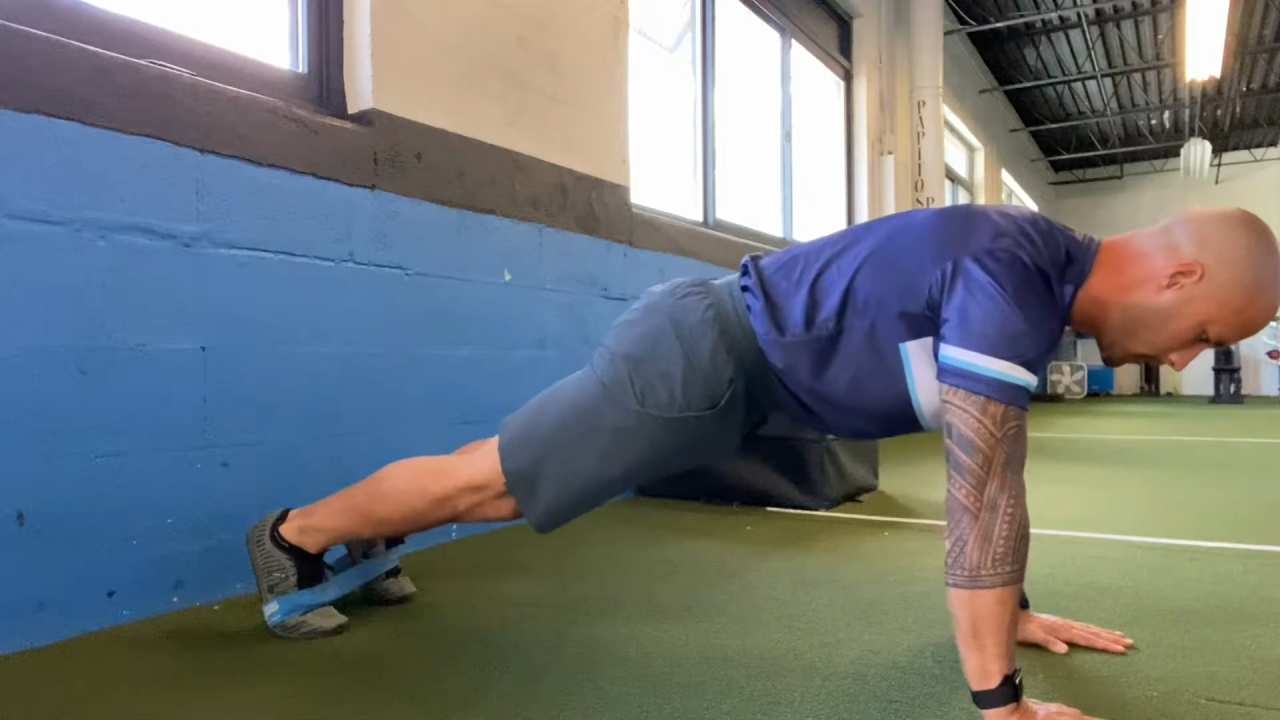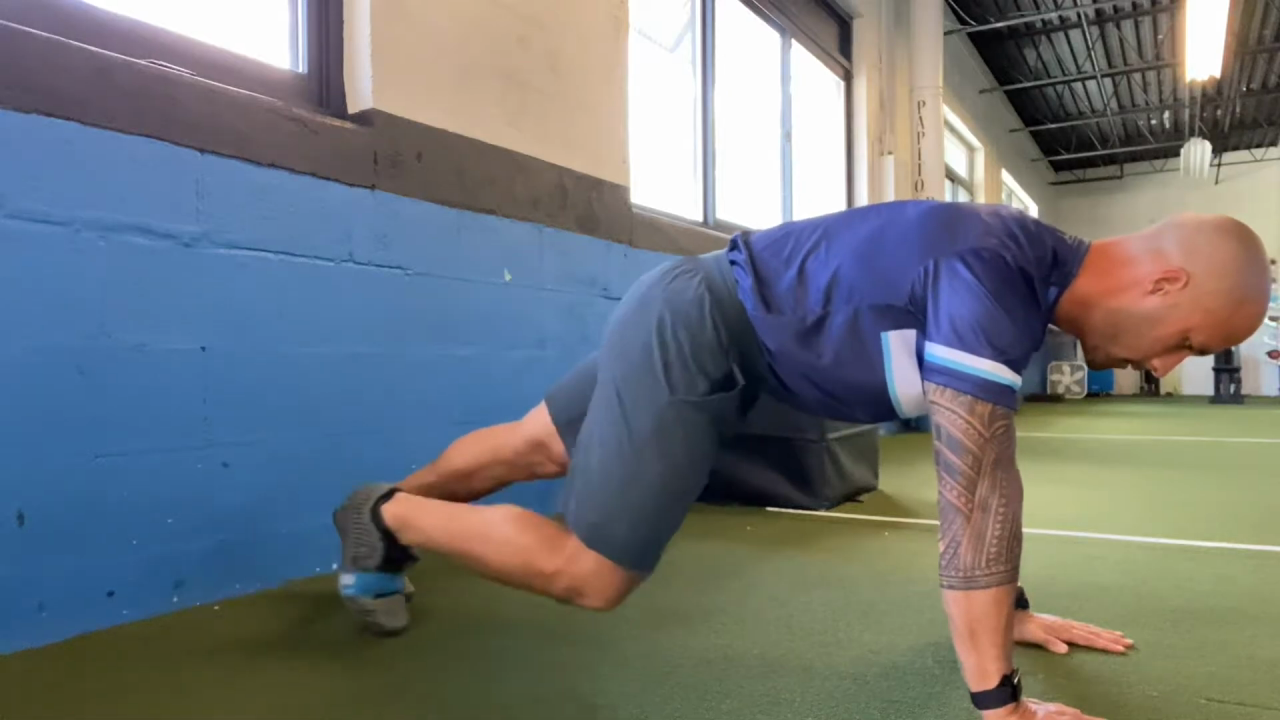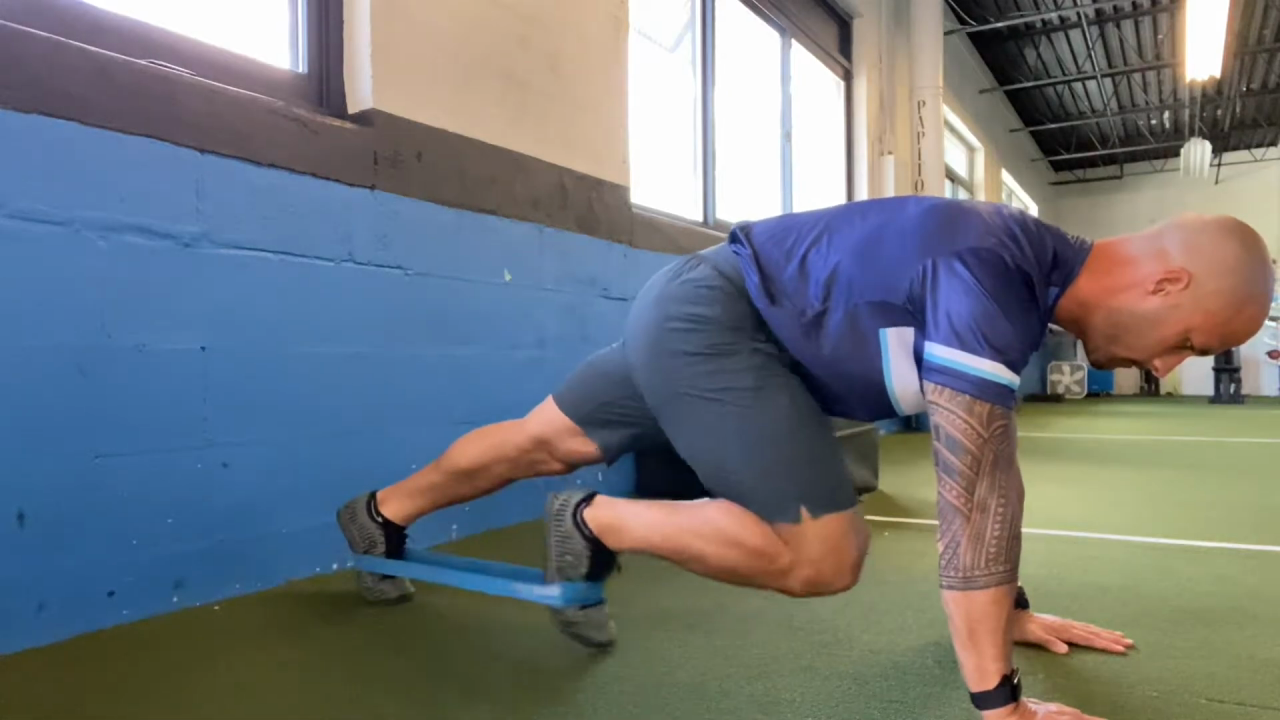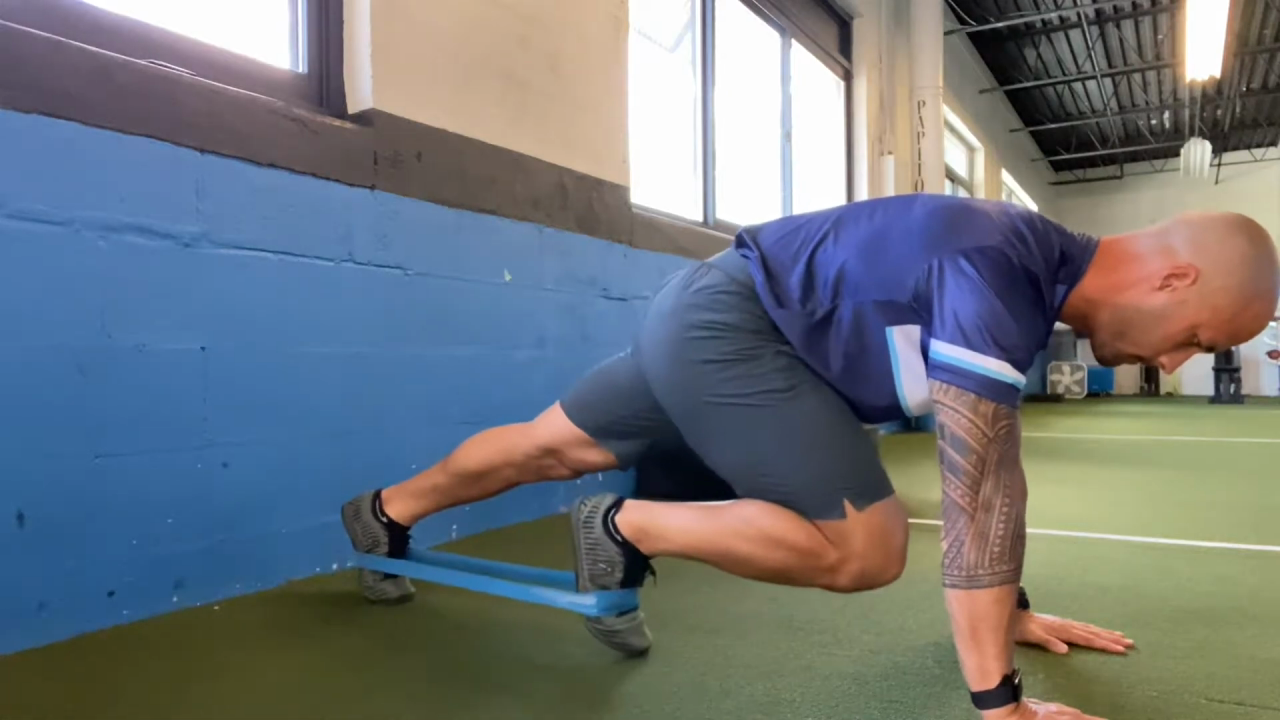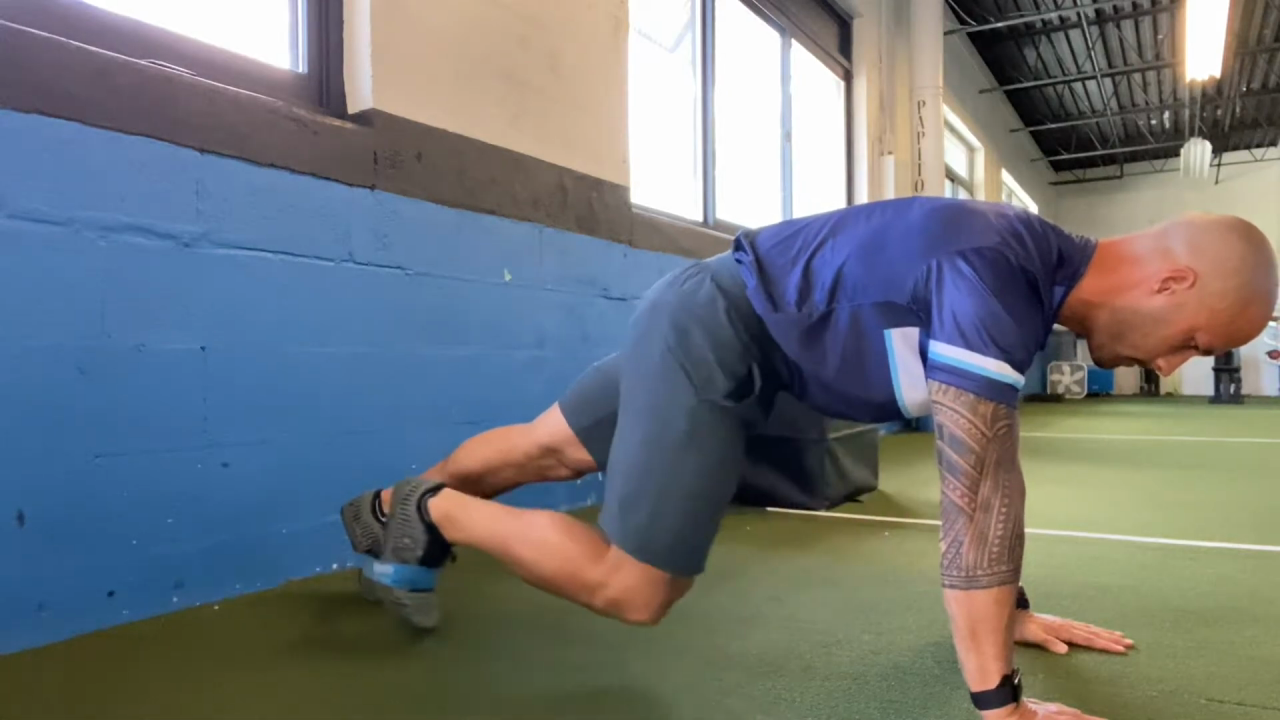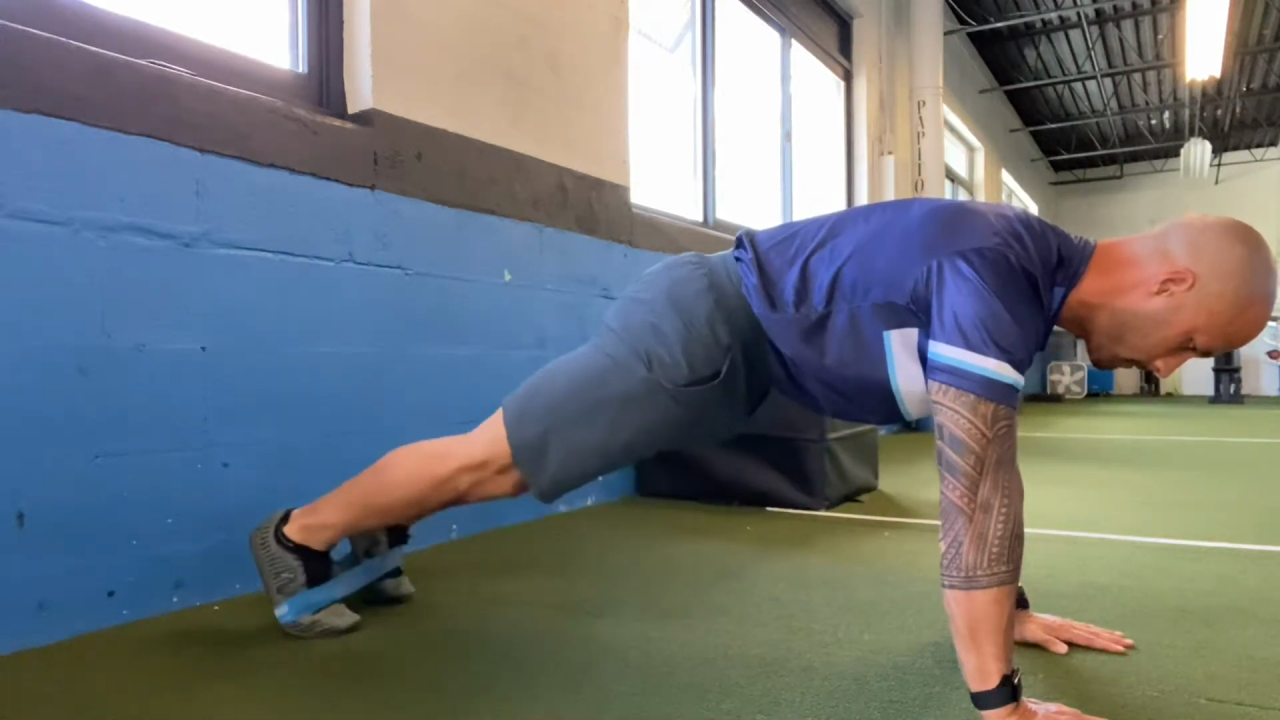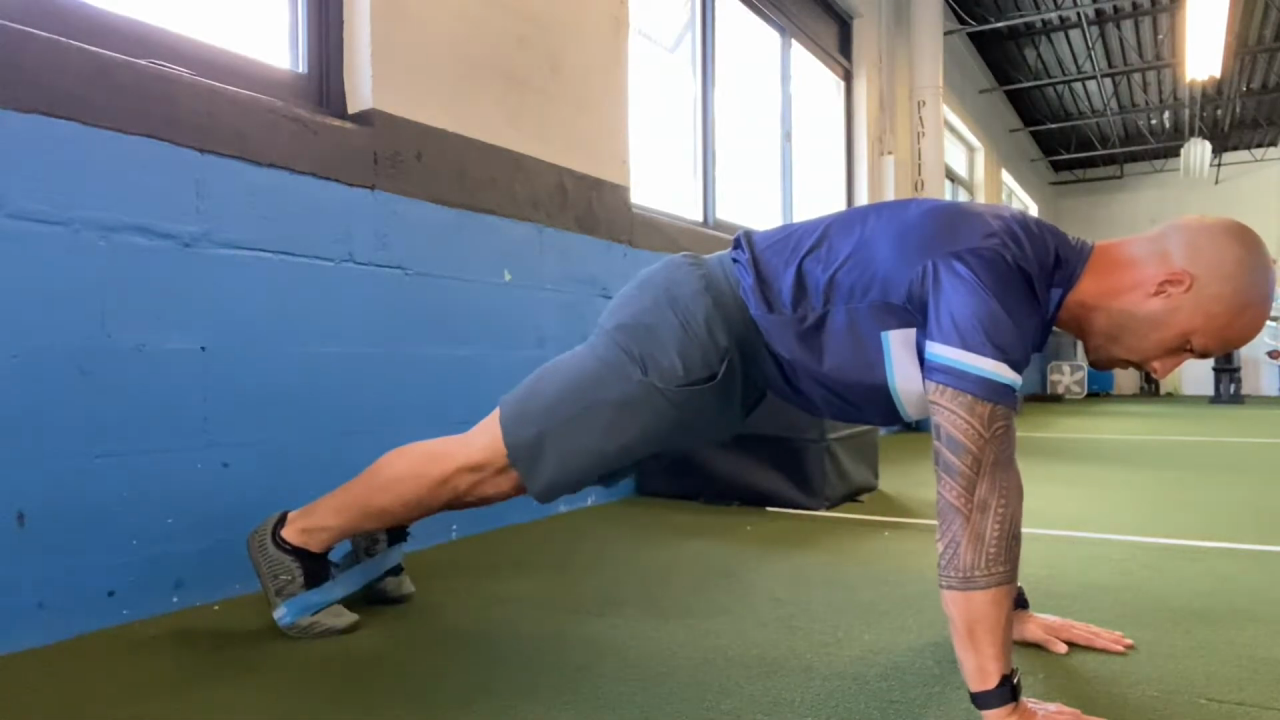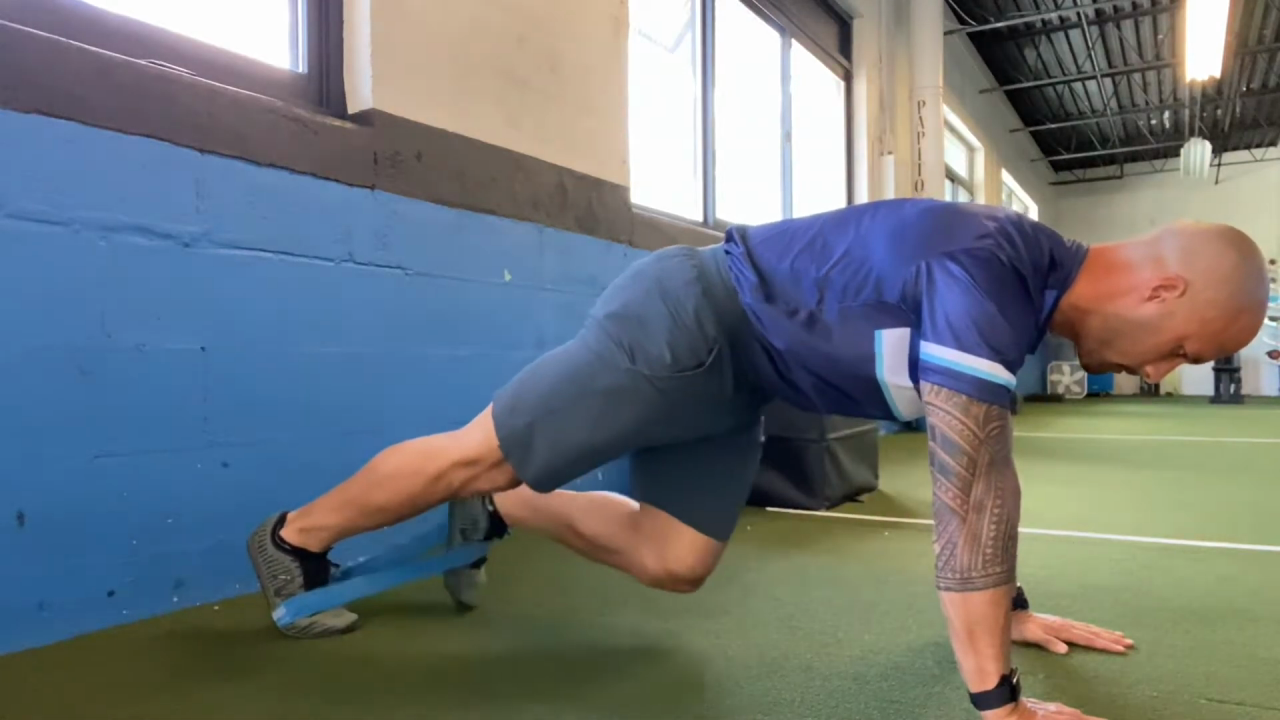
dt=0.5s
person 1, frame 1
left shoulder: (1035, 274)
right shoulder: (1012, 279)
left elbow: (990, 472)
right elbow: (982, 495)
left wrist: (1011, 614)
left hip: (713, 346)
right hip: (701, 360)
left knee: (515, 460)
right knee: (488, 486)
left ankle: (367, 537)
right ankle: (291, 537)
person 1, frame 2
left shoulder: (1029, 273)
right shoulder: (993, 278)
left elbow: (986, 470)
right elbow: (974, 491)
left wrist: (1010, 609)
left hip: (701, 324)
right hip: (695, 332)
left knee: (536, 446)
right knee: (589, 574)
left ankle: (400, 507)
right ankle: (389, 523)
person 1, frame 3
left shoulder: (1030, 274)
right shoulder: (991, 276)
left elbow: (991, 464)
right elbow: (972, 491)
left wrist: (1008, 608)
left hip: (697, 317)
right hip: (705, 319)
left knee: (545, 443)
right knee: (824, 554)
left ankle: (381, 515)
right ankle: (602, 526)
person 1, frame 4
left shoulder: (1034, 271)
right shoulder: (997, 273)
left elbow: (994, 468)
right elbow: (977, 492)
left wrist: (1011, 608)
left hip: (705, 323)
right hip: (721, 326)
left knee: (552, 447)
right knee: (866, 552)
left ankle: (387, 514)
right ankle: (630, 528)
person 1, frame 5
left shoulder: (1036, 274)
right shoulder: (996, 275)
left elbow: (992, 468)
right elbow: (975, 494)
left wrist: (1010, 609)
left hip: (715, 330)
right hip: (714, 334)
left knee: (550, 450)
right knee: (629, 589)
left ankle: (402, 503)
right ankle: (426, 516)
person 1, frame 6
left shoulder: (1032, 275)
right shoulder: (996, 275)
left elbow: (988, 472)
right elbow: (974, 493)
left wrist: (1010, 610)
left hip: (718, 335)
right hip: (703, 331)
left knee: (514, 447)
right knee: (490, 461)
left ankle: (378, 529)
right ankle: (298, 536)
person 1, frame 7
left shoulder: (1031, 280)
right shoulder: (994, 275)
left elbow: (987, 471)
right elbow: (971, 492)
left wrist: (1010, 609)
left hip: (719, 355)
right hip: (695, 334)
left knee: (547, 467)
right knee: (485, 460)
left ankle: (381, 525)
right ankle: (295, 539)
person 1, frame 8
left shoulder: (1027, 284)
right shoulder: (987, 275)
left elbow: (984, 475)
right elbow: (967, 491)
left wrist: (1011, 610)
left hip: (728, 364)
right hip: (687, 325)
left knee: (674, 561)
right knee: (481, 455)
left ankle: (488, 516)
right ankle: (293, 541)
